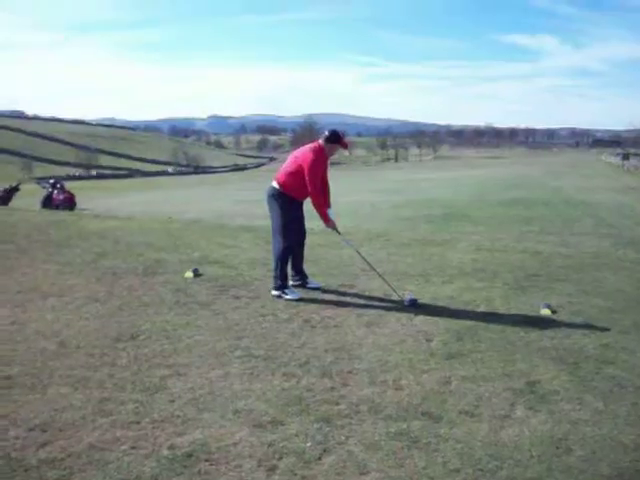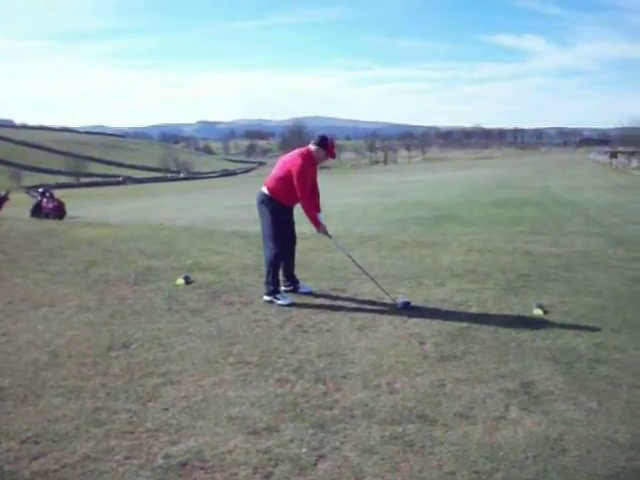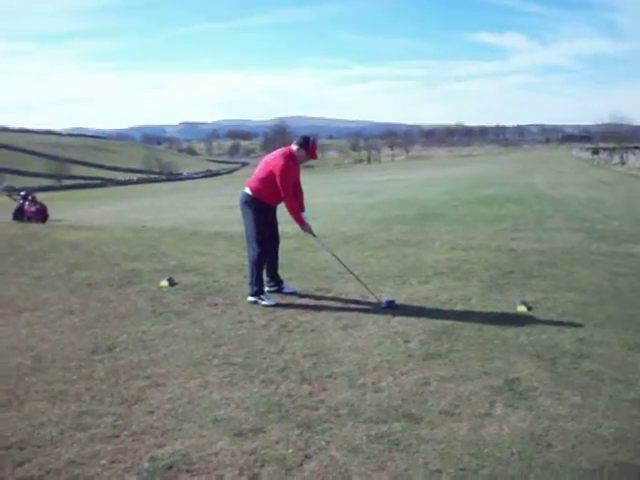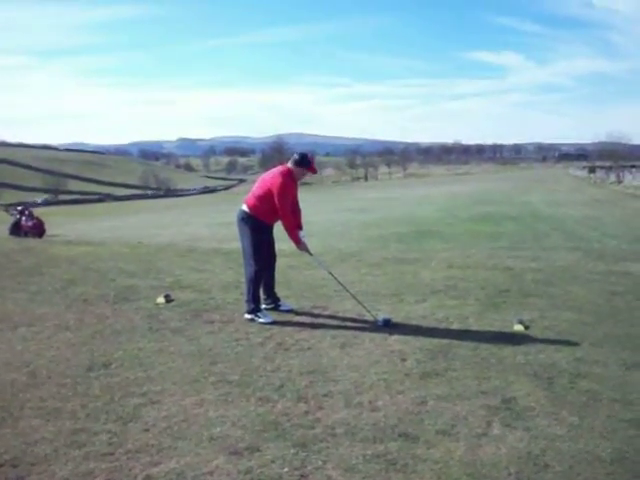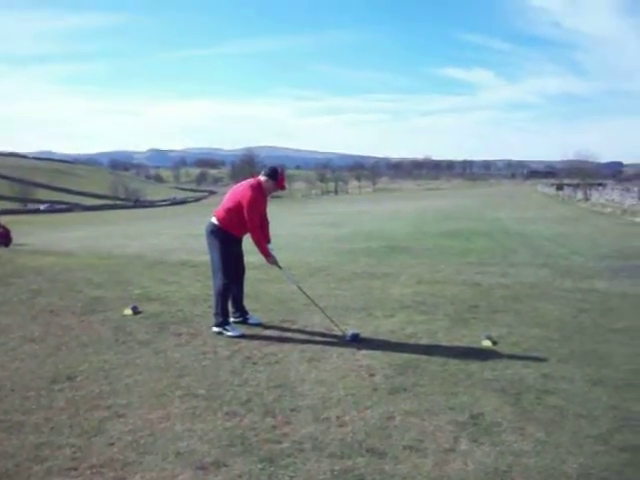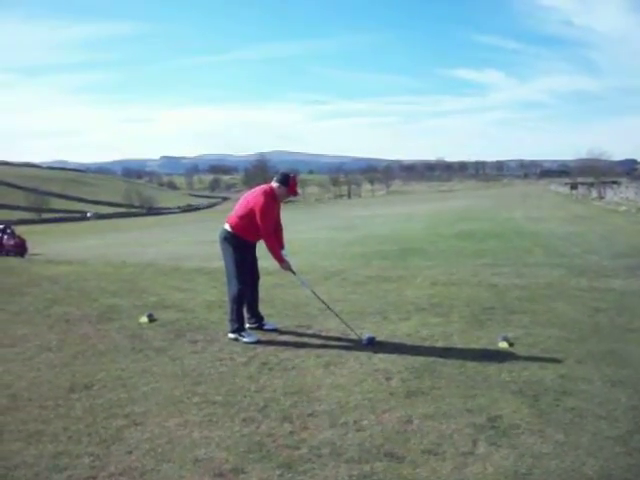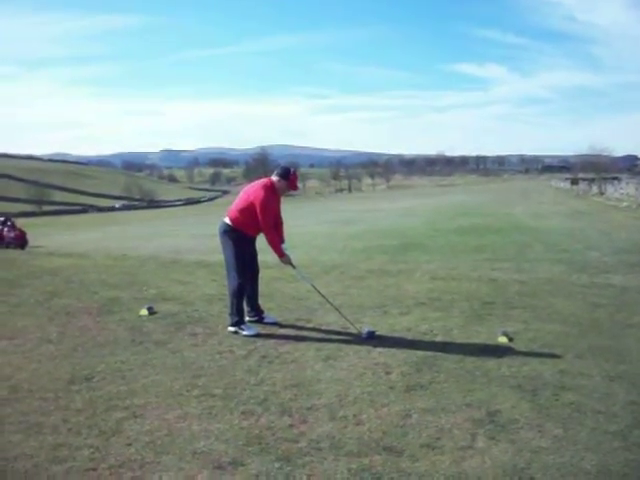
dt=0.7s
person 1, frame 1
left shoulder: (321, 155)
right shoulder: (312, 157)
left elbow: (323, 184)
right elbow: (314, 192)
left wrist: (328, 211)
right wrist: (326, 219)
left hip: (293, 197)
right hip: (280, 196)
left knee: (298, 237)
right knee: (285, 240)
left ankle: (298, 277)
right ankle: (279, 286)
person 1, frame 2
left shoulder: (310, 161)
right shoulder: (300, 162)
left elbow: (313, 190)
right elbow: (304, 197)
left wrist: (319, 216)
right wrist: (317, 224)
left hip: (283, 203)
right hip: (270, 202)
left knee: (289, 243)
right knee: (276, 246)
left ankle: (289, 282)
right ankle: (271, 291)
person 1, frame 3
left shoulder: (292, 160)
right shoulder: (283, 162)
left elbow: (296, 189)
right elbow: (288, 197)
left wrist: (303, 215)
right wrist: (301, 223)
left hip: (266, 203)
right hip: (253, 203)
left knee: (272, 243)
right knee: (259, 247)
left ankle: (273, 283)
right ankle: (255, 292)
person 1, frame 4
left shoulder: (289, 179)
right shoulder: (281, 181)
left elbow: (294, 207)
right elbow: (285, 215)
left wrist: (300, 232)
right wrist: (298, 242)
left hip: (263, 221)
right hip: (250, 220)
left knee: (269, 261)
right knee: (256, 265)
left ankle: (270, 300)
right ankle: (252, 309)
person 1, frame 5
left shoulder: (259, 191)
right shoulder: (251, 193)
left elbow: (263, 221)
right elbow: (254, 228)
left wrist: (268, 246)
right wrist: (267, 255)
left hip: (232, 234)
right hip: (220, 233)
left knee: (238, 274)
right knee: (224, 278)
left ankle: (238, 313)
right ankle: (220, 322)
person 1, frame 6
left shoulder: (272, 198)
right shoulder: (263, 200)
left elbow: (276, 227)
right elbow: (267, 235)
left wrist: (282, 251)
right wrist: (281, 260)
left hip: (246, 240)
right hip: (233, 239)
left knee: (252, 280)
right knee: (239, 284)
left ankle: (254, 320)
right ankle: (236, 329)
person 1, frame 7
left shoulder: (273, 191)
right shoulder: (263, 194)
left elbow: (277, 221)
right elbow: (268, 229)
left wrist: (282, 245)
right wrist: (281, 254)
left hip: (246, 233)
right hip: (232, 233)
left knee: (252, 274)
right knee: (239, 277)
left ankle: (254, 313)
right ankle: (236, 322)
